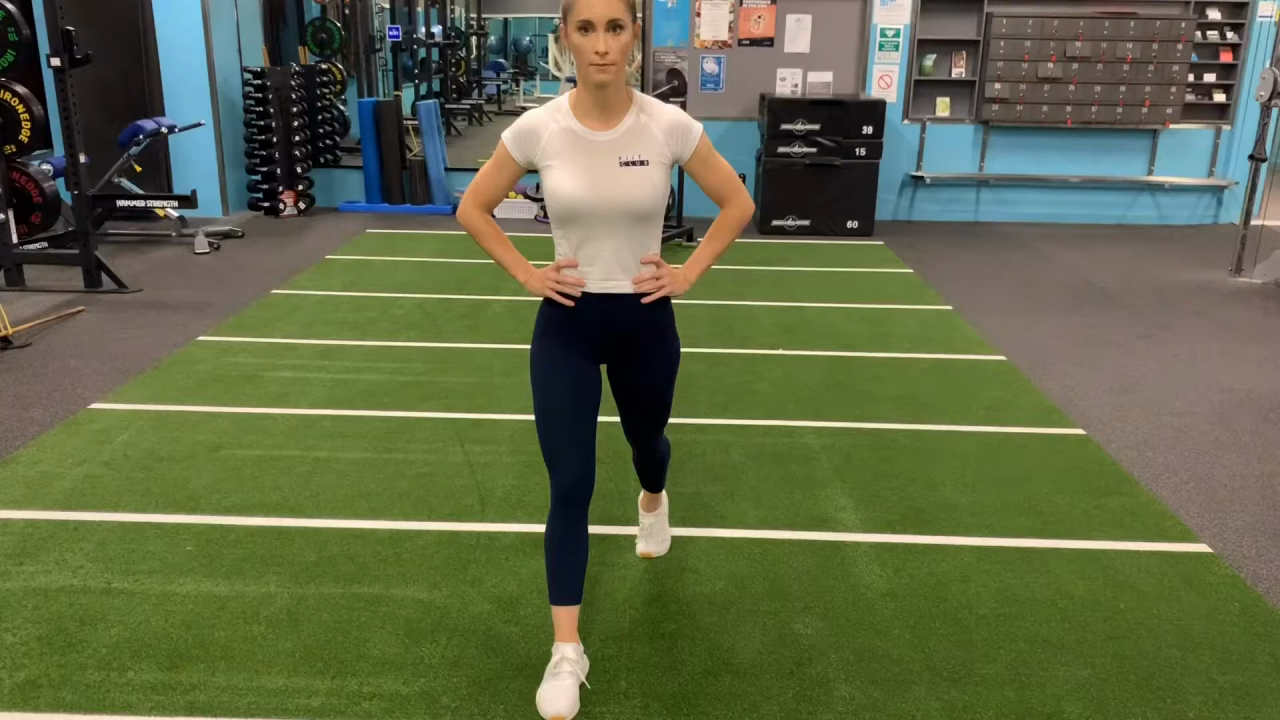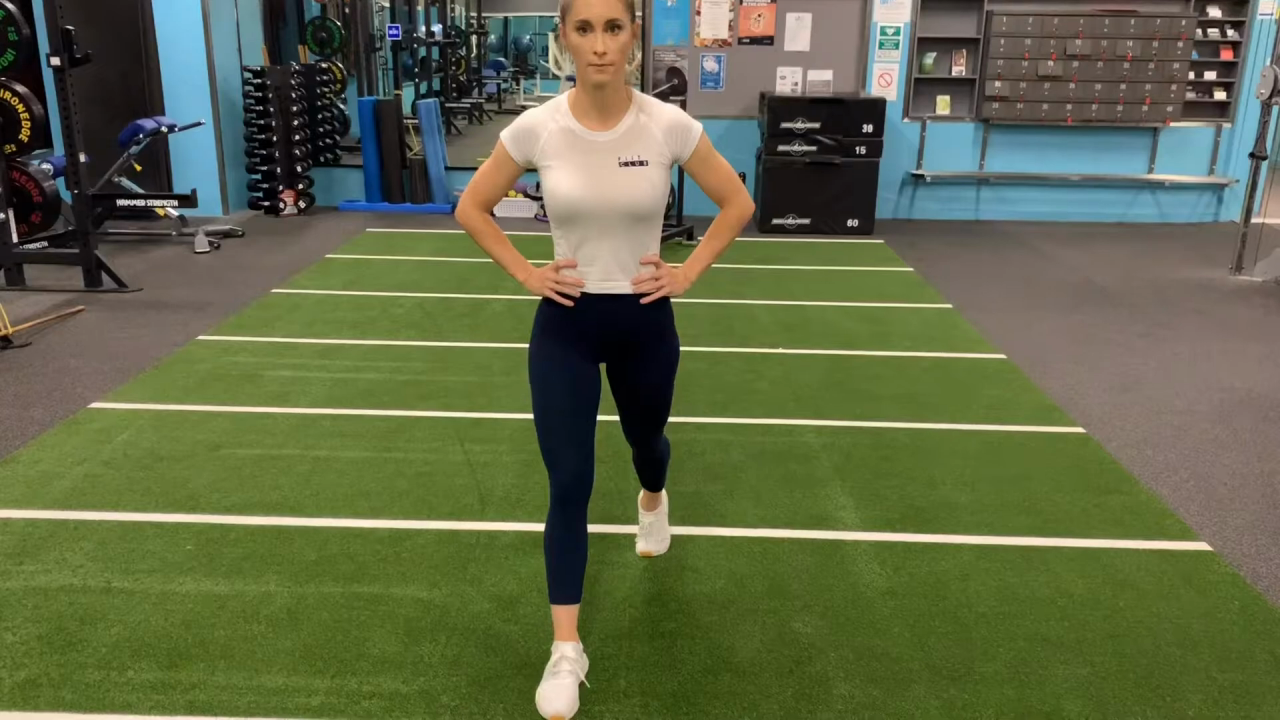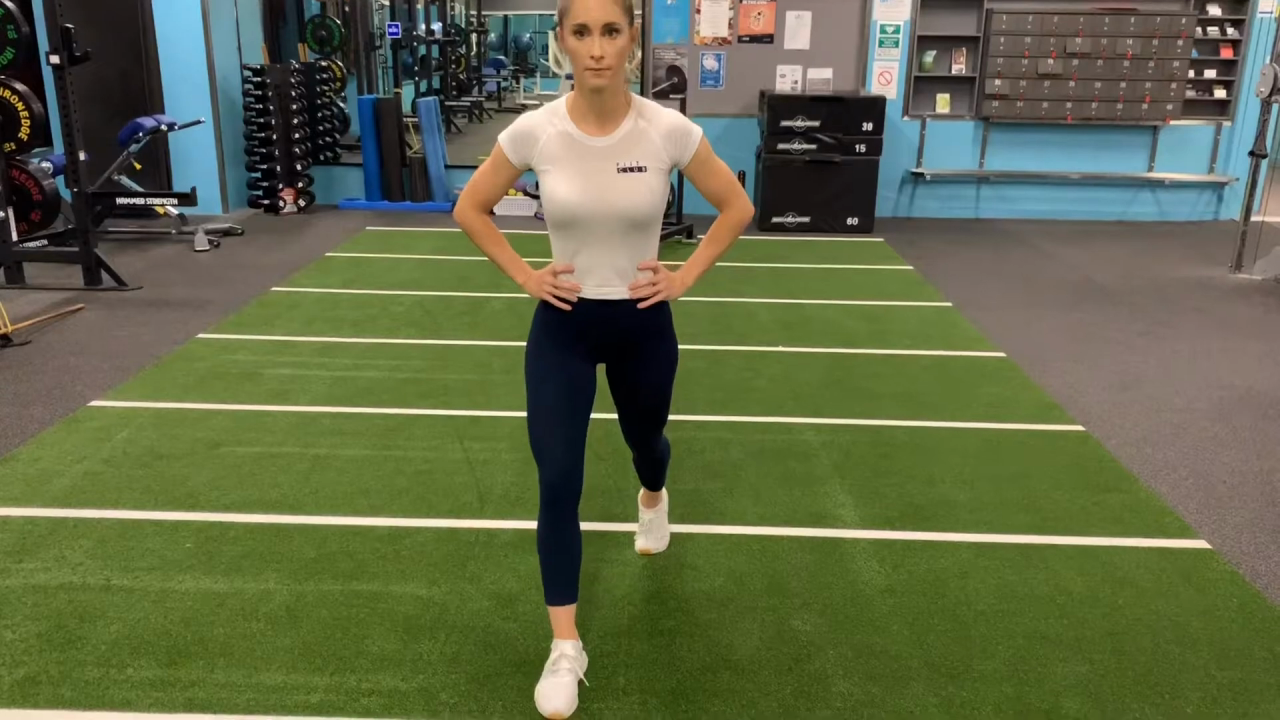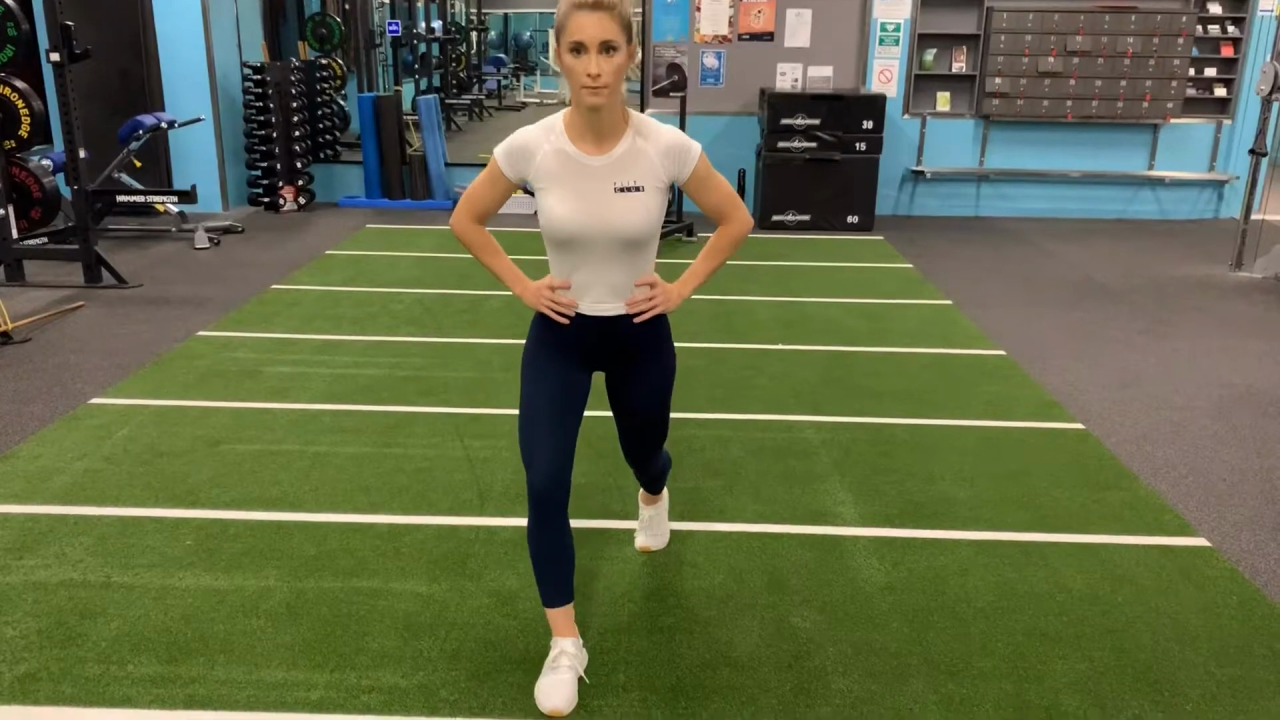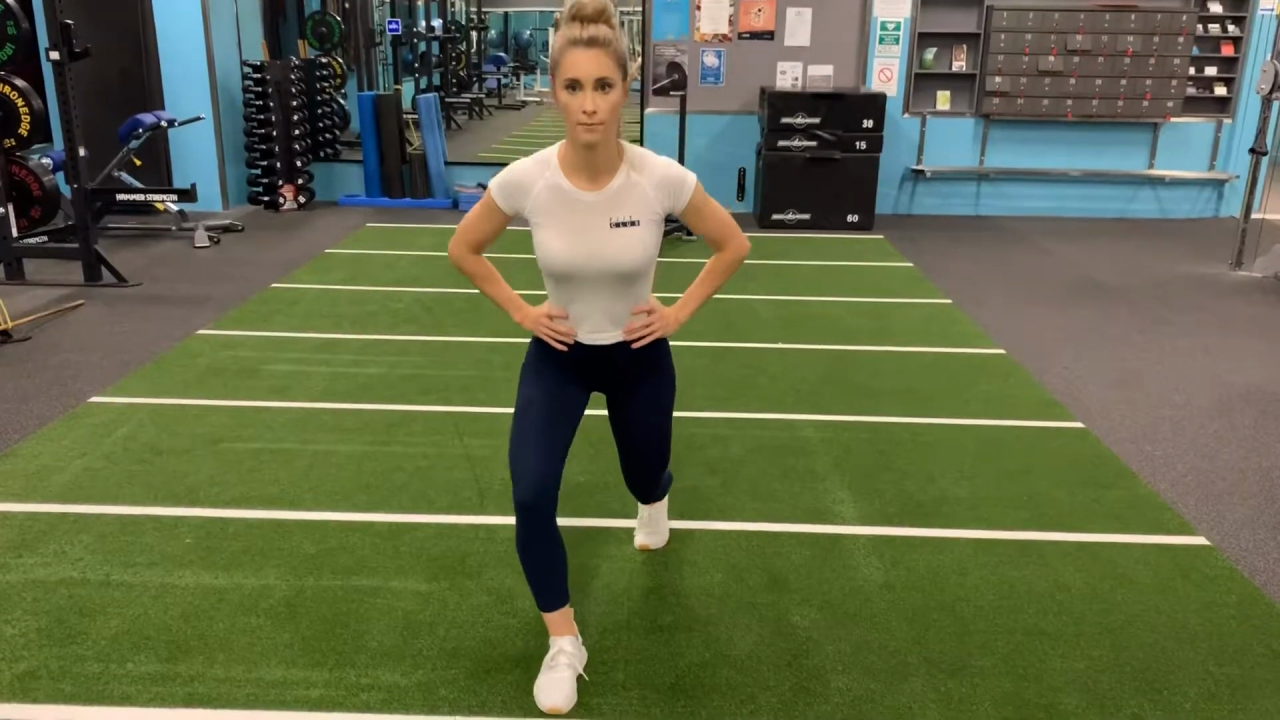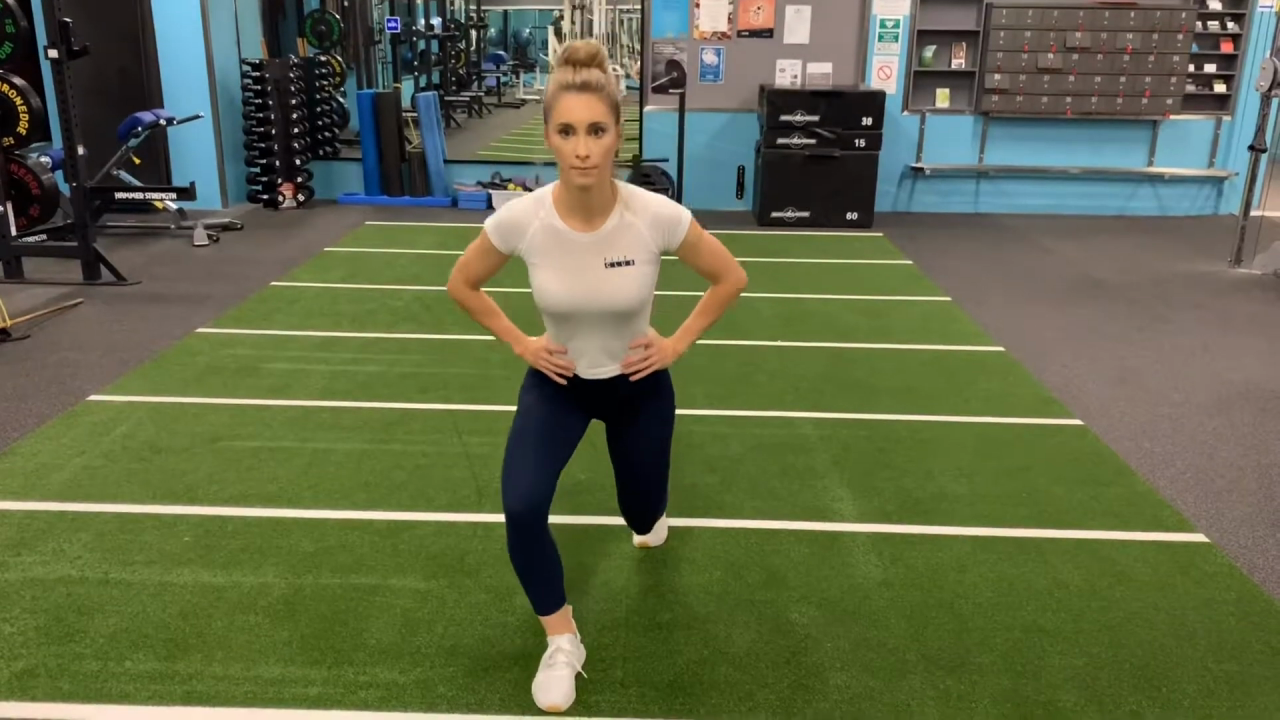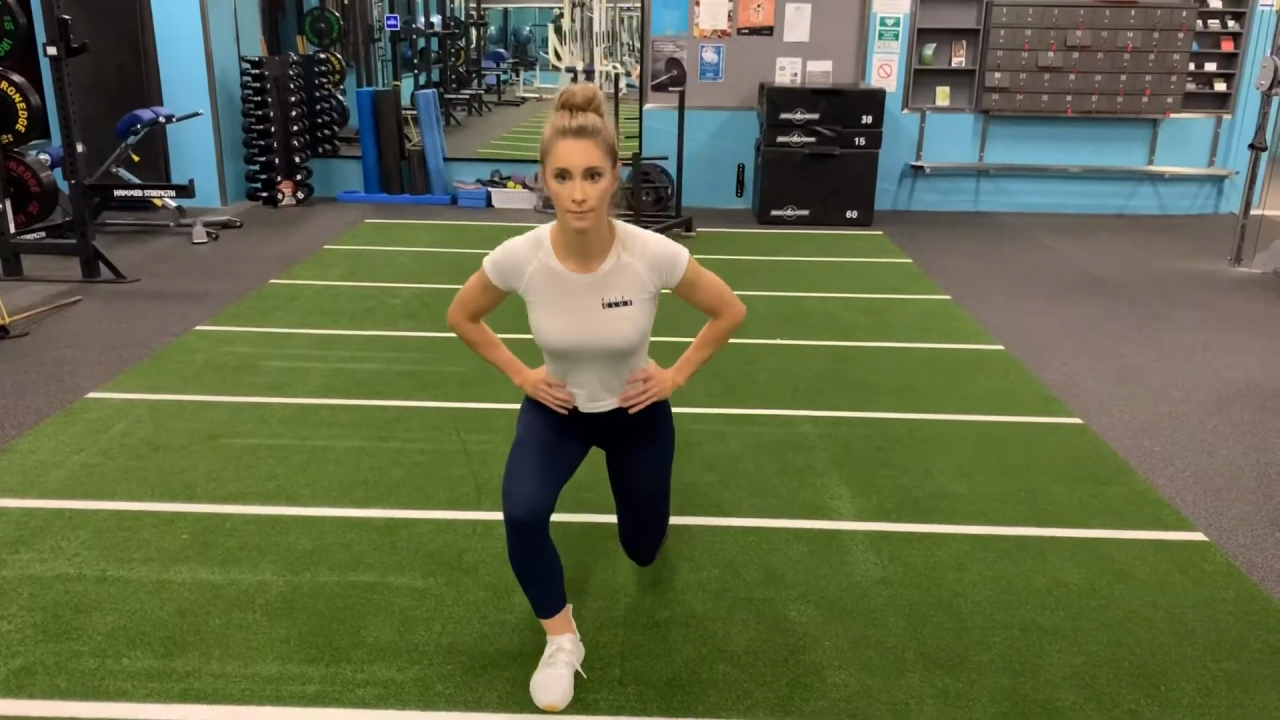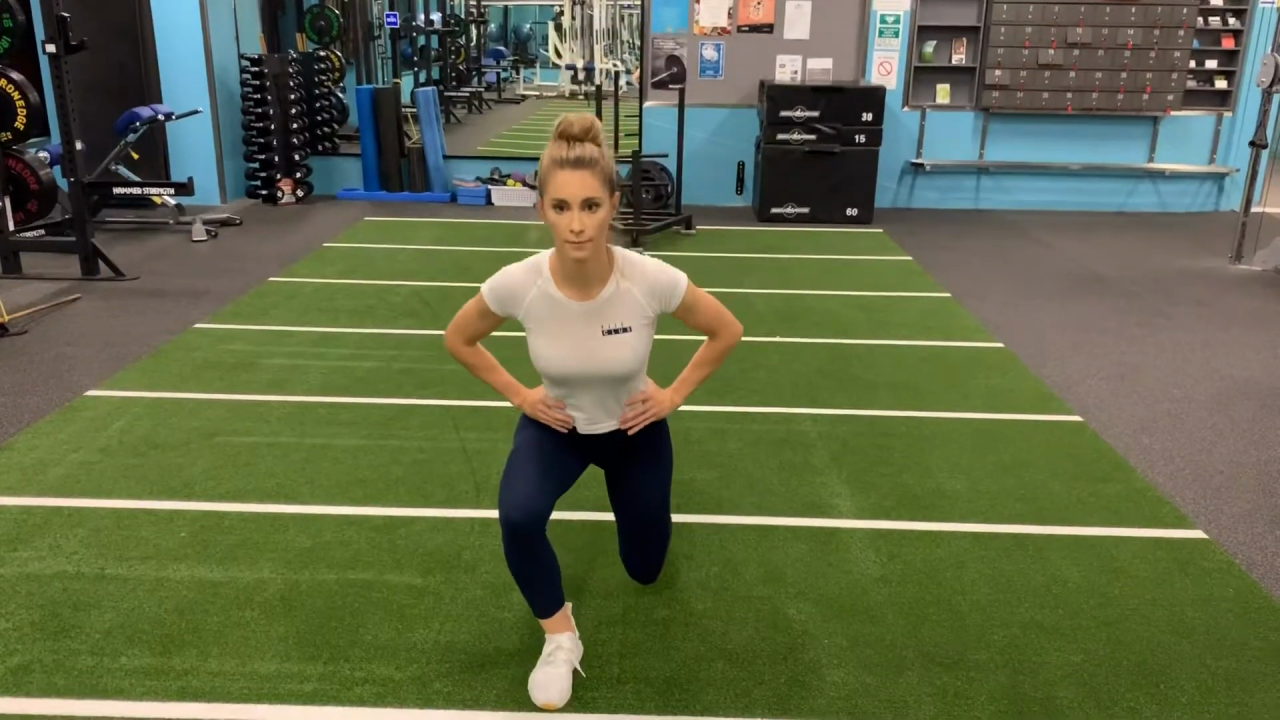
dt=0.2s
person 1, frame 1
left shoulder: (669, 124)
right shoulder: (537, 127)
left elbow: (737, 204)
right elbow: (473, 208)
left wrist: (689, 273)
right wrist: (526, 275)
left hip: (646, 322)
right hip: (567, 324)
left knee: (646, 437)
right knee: (570, 484)
left ankle: (652, 500)
right ankle: (566, 650)
person 1, frame 2
left shoulder: (668, 124)
right shoulder: (535, 126)
left elbow: (737, 204)
right elbow: (472, 207)
left wrist: (687, 273)
right wrist: (527, 274)
left hip: (645, 321)
right hip: (566, 323)
left knee: (645, 437)
right knee: (569, 482)
left ankle: (652, 499)
right ankle: (566, 649)
person 1, frame 3
left shoulder: (668, 129)
right shoulder: (533, 130)
left elbow: (737, 207)
right elbow: (471, 209)
left wrist: (686, 276)
right wrist: (524, 275)
left hip: (642, 323)
right hip: (563, 325)
left knee: (645, 439)
right knee: (558, 482)
left ankle: (652, 497)
right ankle: (565, 647)
person 1, frame 4
left shoulder: (667, 146)
right shoulder: (529, 145)
left elbow: (736, 222)
right elbow: (466, 222)
left wrist: (682, 288)
right wrist: (522, 287)
left hip: (640, 335)
right hip: (560, 335)
left knee: (644, 454)
right knee: (546, 488)
left ankle: (654, 496)
right ankle: (564, 644)
person 1, frame 5
left shoulder: (661, 177)
right shoulder: (523, 179)
left elbow: (734, 246)
right elbow: (464, 249)
left wrist: (679, 312)
right wrist: (521, 311)
left hip: (638, 357)
right hip: (558, 357)
left knee: (644, 485)
right knee: (530, 497)
left ankle: (657, 500)
right ankle: (563, 642)
person 1, frame 6
left shoulder: (656, 215)
right shoulder: (520, 218)
left elbow: (731, 279)
right elbow: (462, 285)
left wrist: (677, 343)
right wrist: (519, 343)
left hip: (637, 385)
right hip: (556, 383)
left knee: (643, 517)
right knee: (522, 509)
left ankle: (653, 507)
right ankle: (562, 641)
person 1, frame 7
left shoulder: (653, 254)
right shoulder: (518, 257)
left elbow: (730, 312)
right elbow: (462, 316)
left wrist: (676, 375)
right wrist: (520, 374)
left hip: (636, 413)
right hip: (557, 409)
left knee: (644, 548)
right knee: (522, 516)
left ankle: (645, 498)
right ankle: (561, 640)
person 1, frame 8
left shoulder: (652, 279)
right shoulder: (516, 283)
left elbow: (726, 331)
right elbow: (459, 339)
left wrist: (673, 394)
right wrist: (519, 394)
left hip: (634, 429)
right hip: (557, 426)
left knee: (644, 568)
right knee: (518, 517)
left ankle: (644, 499)
right ankle: (560, 637)
